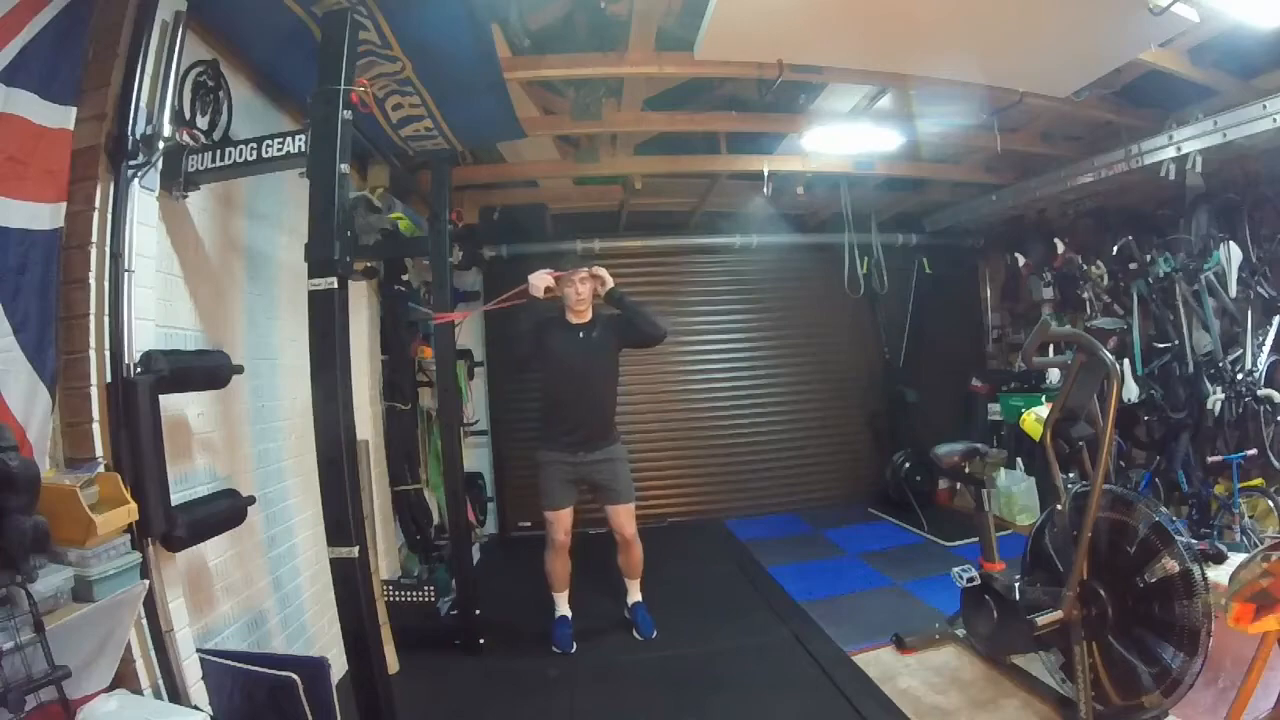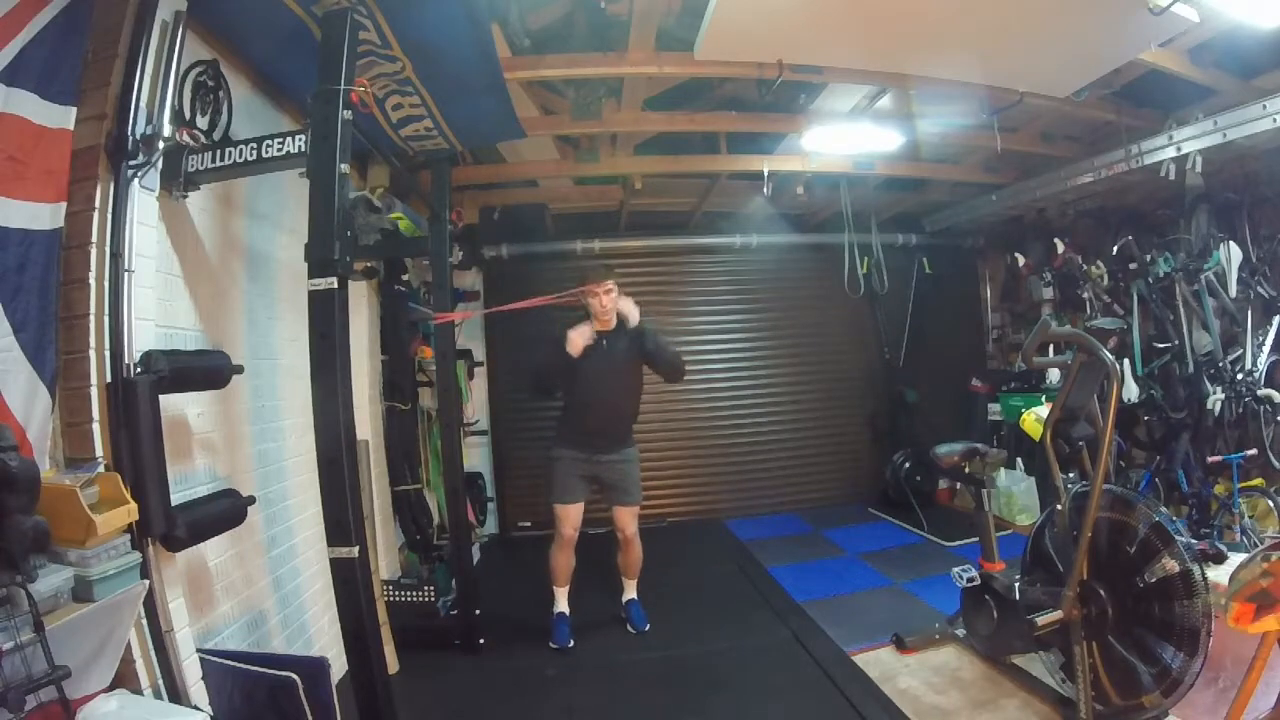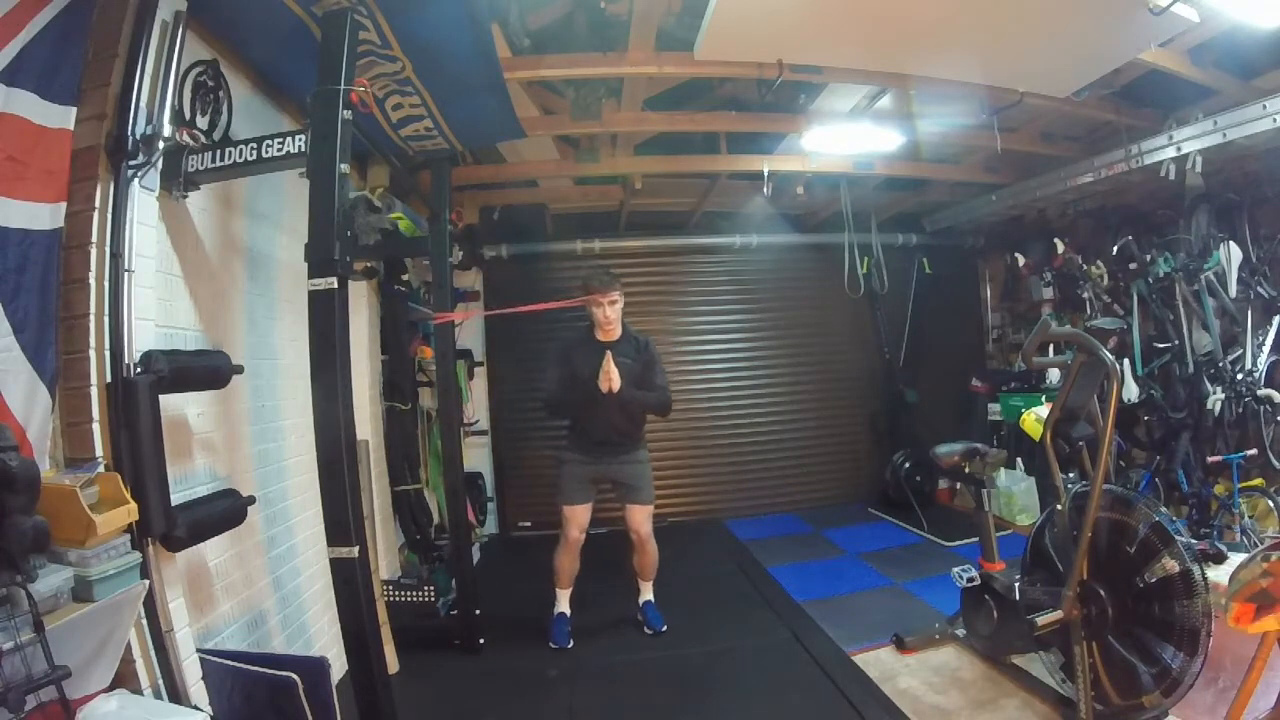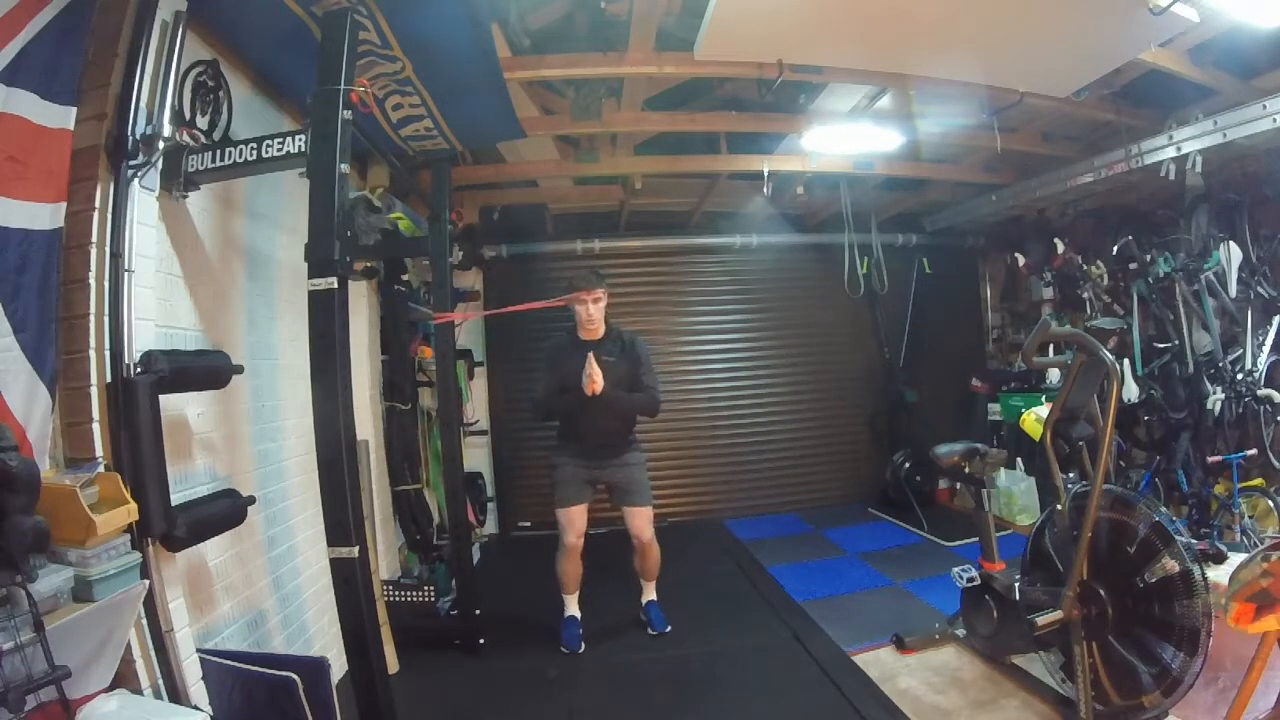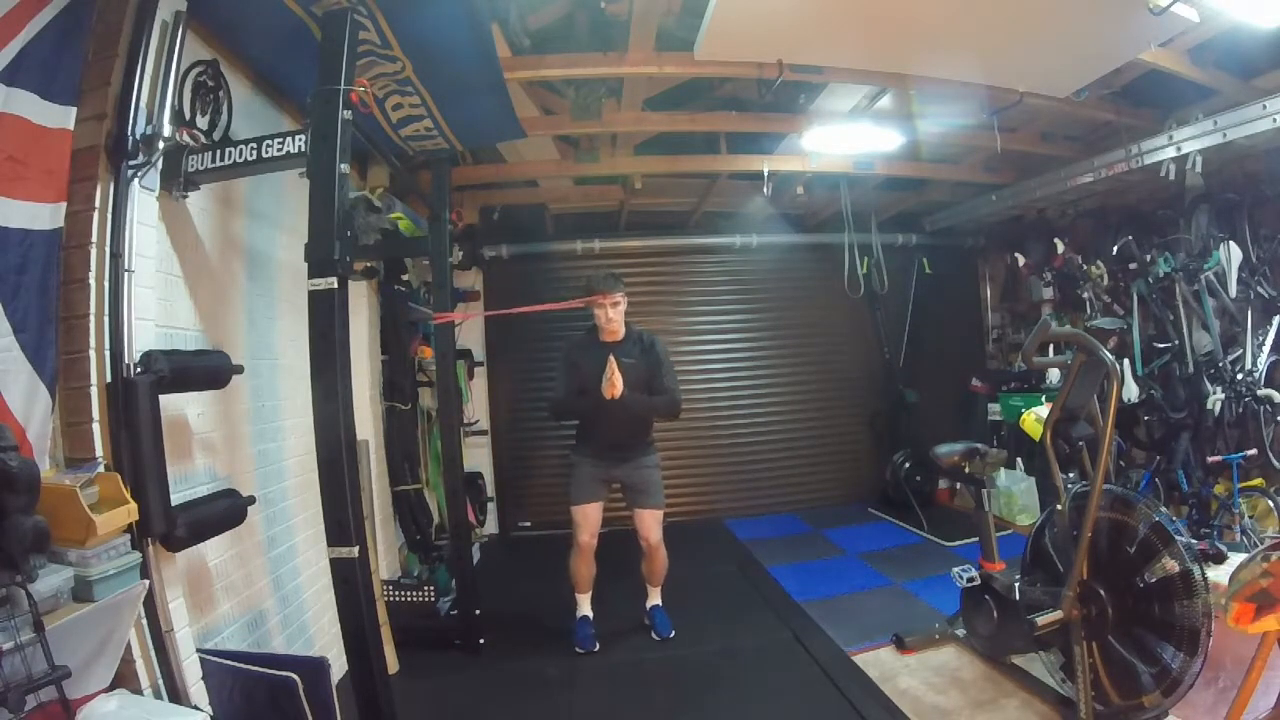
dt=0.7s
person 1, frame 1
left shoulder: (611, 327)
right shoulder: (546, 330)
left elbow: (655, 333)
right elbow: (517, 350)
left wrist: (613, 293)
right wrist: (535, 299)
left hip: (606, 449)
right hip: (557, 454)
left knee: (627, 533)
right knee: (558, 539)
left ankle: (635, 602)
right ankle: (562, 613)
person 1, frame 2
left shoulder: (635, 337)
right shoulder: (572, 337)
left elbow: (675, 371)
right elbow: (542, 386)
left wrist: (639, 326)
right wrist: (566, 354)
left hip: (619, 452)
right hip: (572, 452)
left knee: (628, 533)
right knee: (566, 534)
left ankle: (630, 598)
right ankle: (560, 610)
person 1, frame 3
left shoulder: (641, 348)
right shoulder: (572, 348)
left elbow: (663, 404)
right elbow: (554, 404)
left wrist: (622, 389)
right wrist: (595, 388)
left hip: (629, 454)
right hip: (581, 456)
left knee: (642, 534)
right knee: (572, 536)
left ankle: (646, 600)
right ankle: (561, 610)
person 1, frame 4
left shoulder: (629, 346)
right shoulder: (558, 351)
left elbow: (651, 403)
right elbow: (545, 408)
left wrist: (605, 391)
right wrist: (581, 393)
left hip: (623, 456)
right hip: (573, 459)
left knee: (644, 537)
right knee: (571, 542)
left ankle: (649, 600)
right ankle: (571, 614)
person 1, frame 5
left shoulder: (649, 347)
right shoulder: (577, 351)
left elbow: (672, 405)
right elbow: (560, 410)
left wrist: (625, 395)
right wrist: (599, 396)
left hip: (639, 457)
right hip: (590, 458)
left knee: (652, 540)
right knee: (584, 541)
left ankle: (654, 604)
right ankle: (584, 613)
